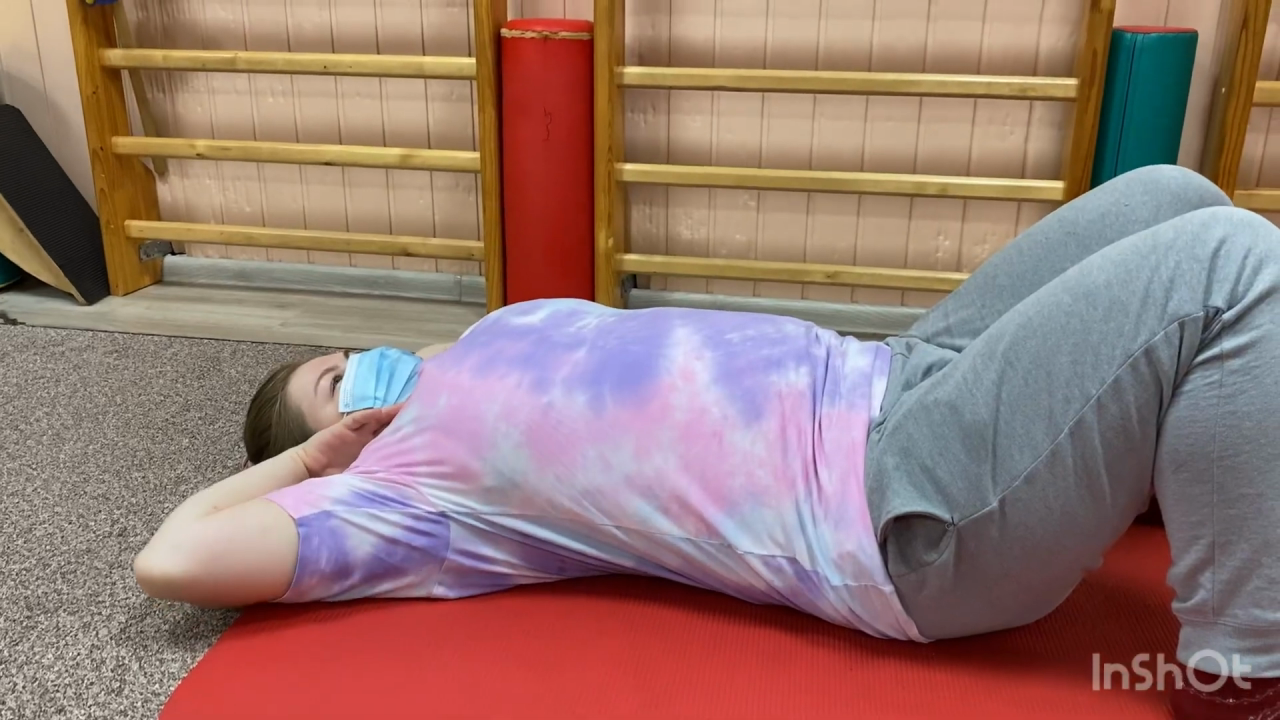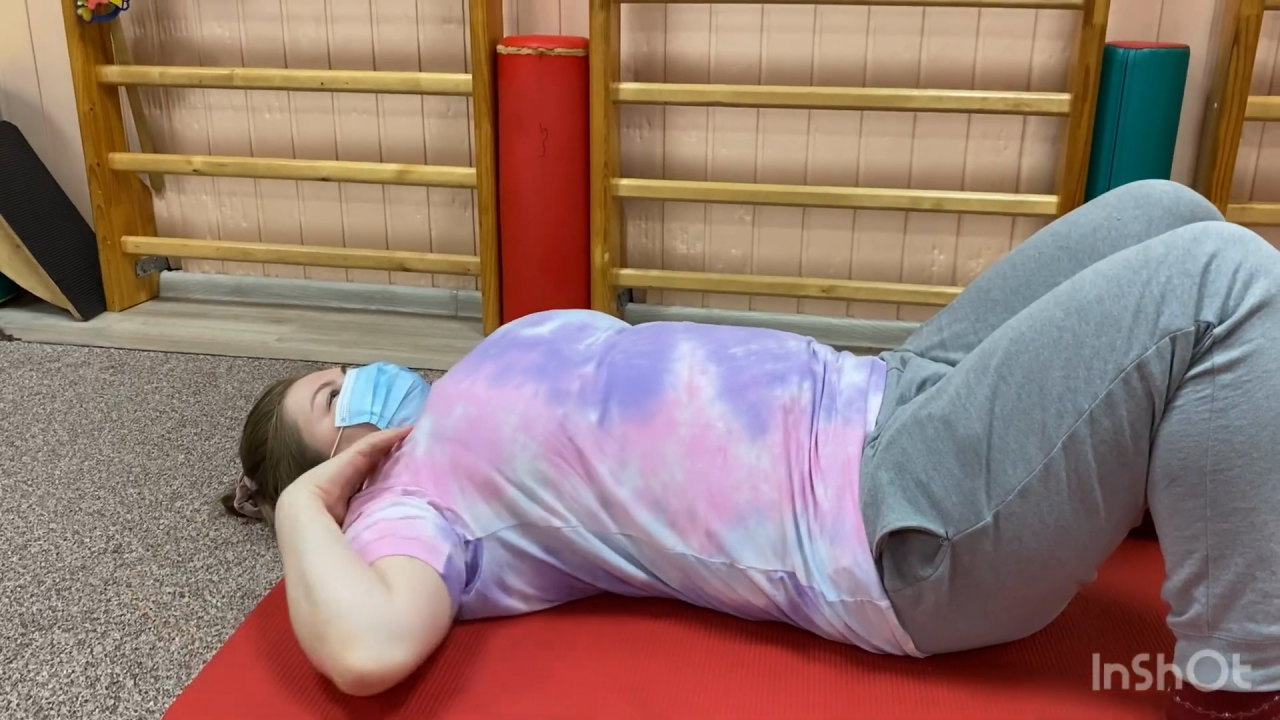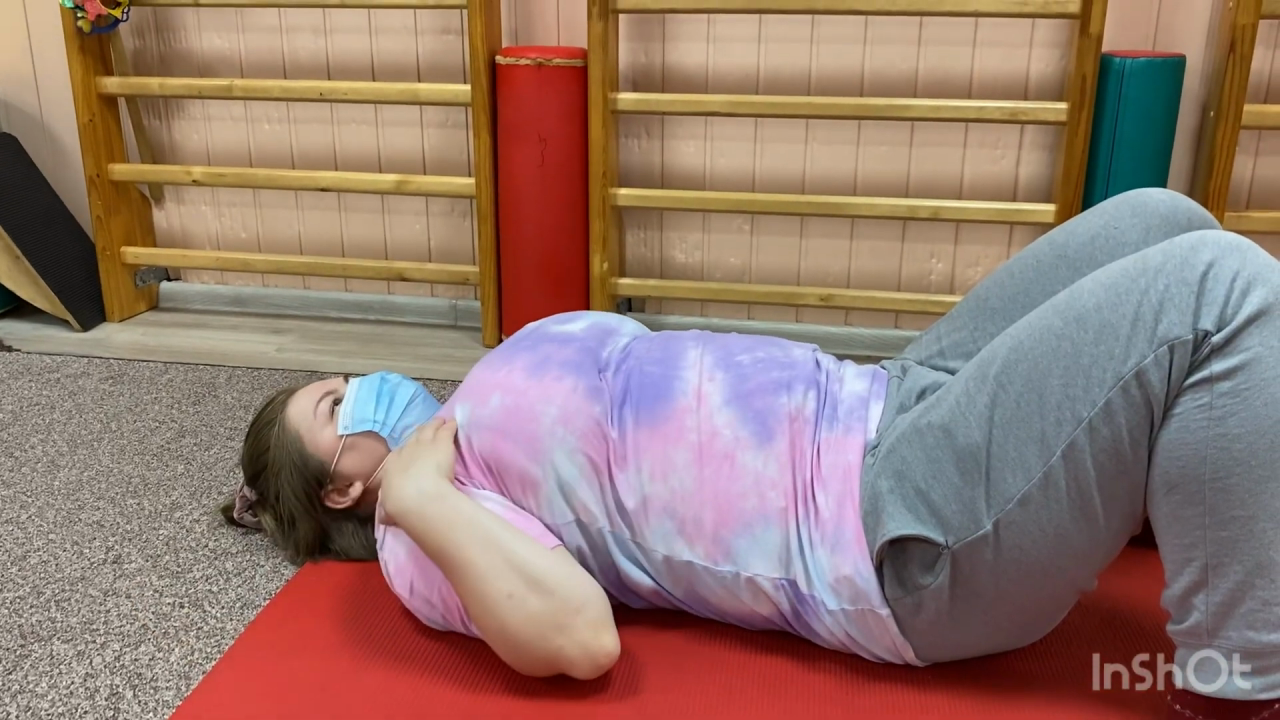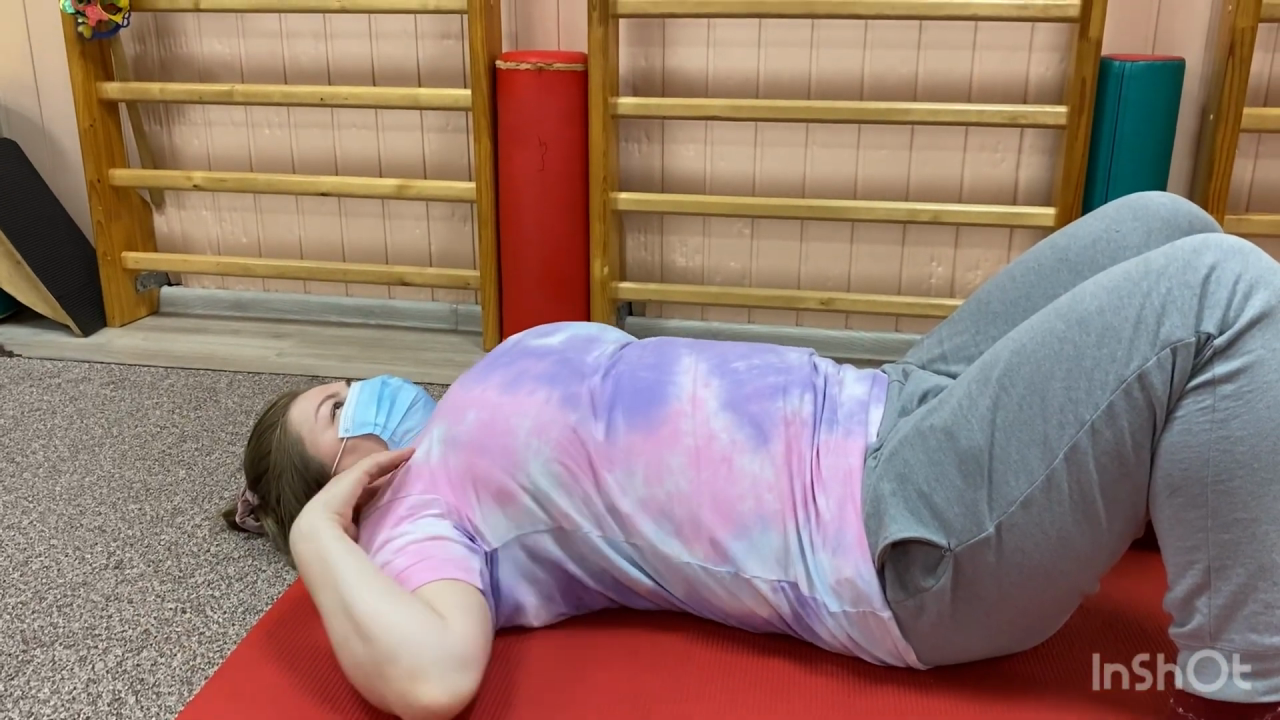
dt=0.7s
person 1, frame 1
left shoulder: (481, 364)
right shoulder: (408, 483)
right elbow: (170, 560)
right wrist: (299, 459)
left hip: (895, 385)
right hip: (914, 515)
left knee: (1171, 199)
person 1, frame 2
left shoulder: (472, 411)
right shoulder: (409, 503)
right wrist: (302, 504)
left hip: (886, 402)
right hip: (906, 523)
left knee: (1163, 216)
person 1, frame 3
left shoulder: (476, 421)
right shoulder: (428, 529)
right wrist: (414, 495)
left hip: (887, 409)
right hip: (909, 537)
left knee: (1159, 221)
person 1, frame 4
left shoulder: (476, 424)
right shoulder: (422, 514)
right wrist: (313, 528)
left hip: (892, 415)
right hip: (911, 537)
left knee: (1163, 224)
